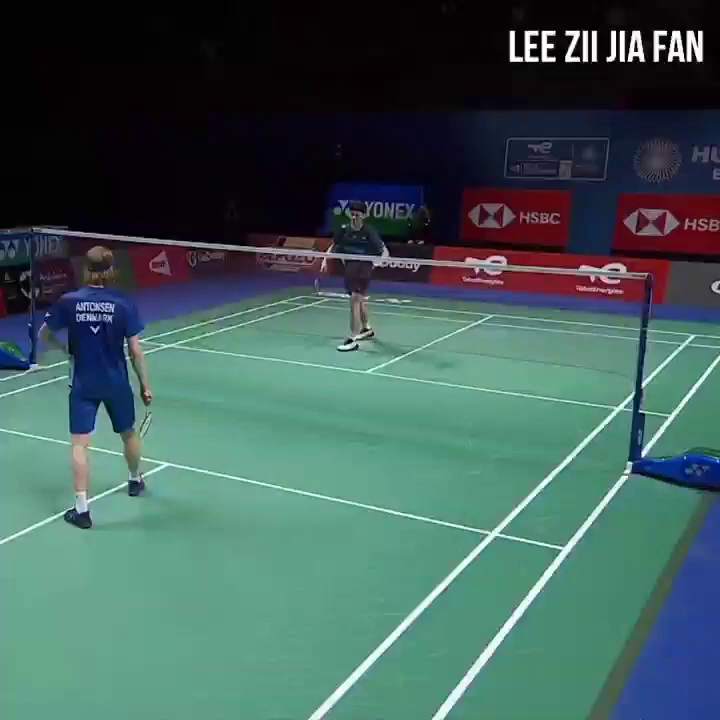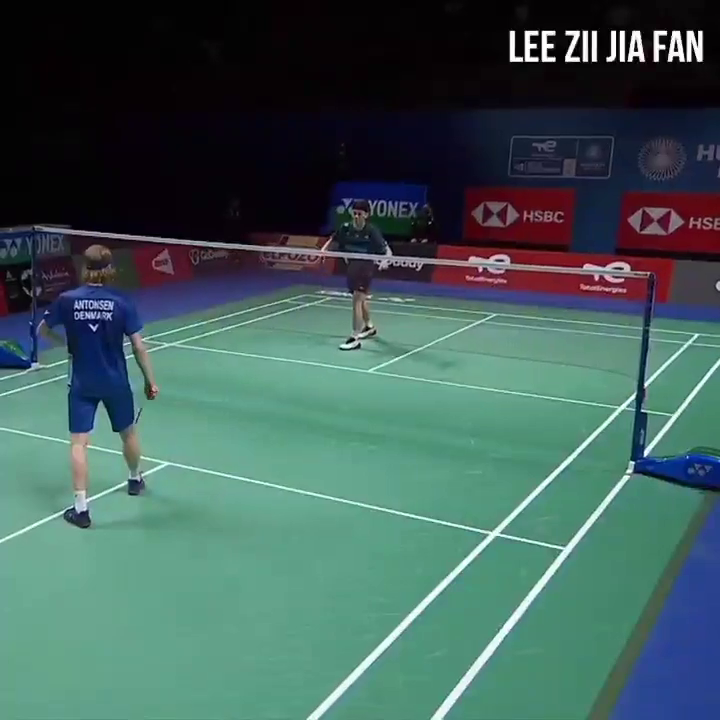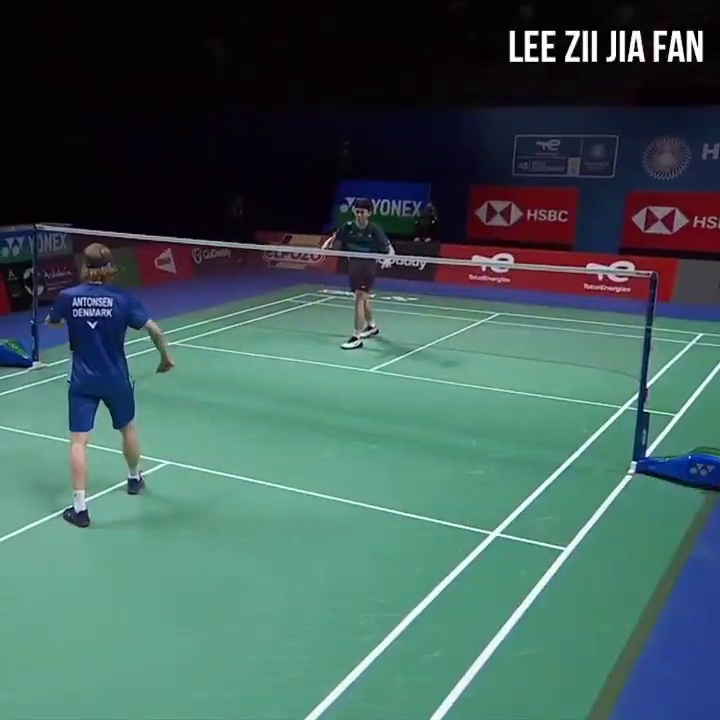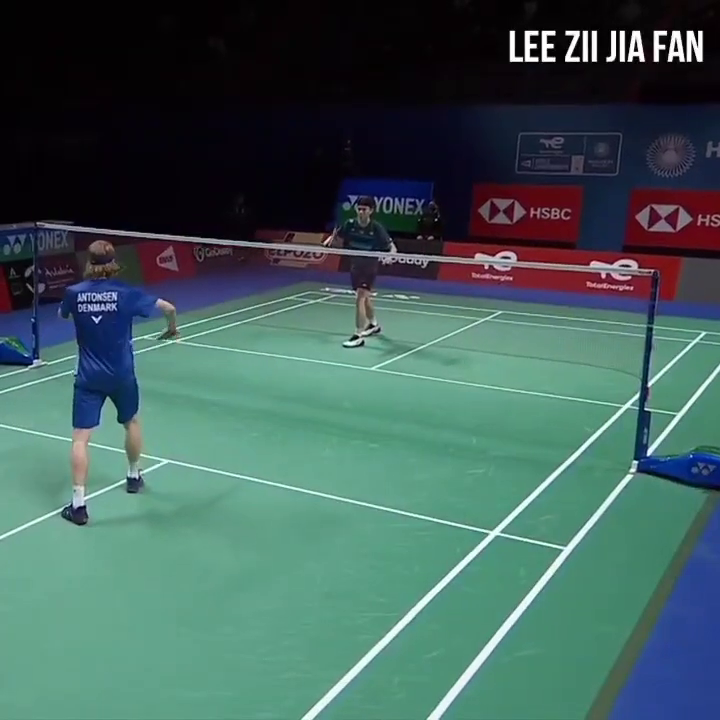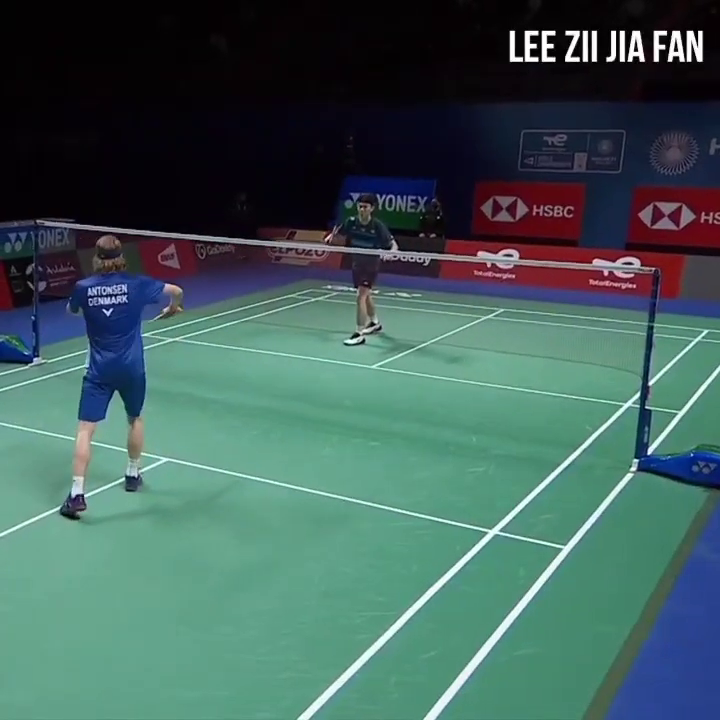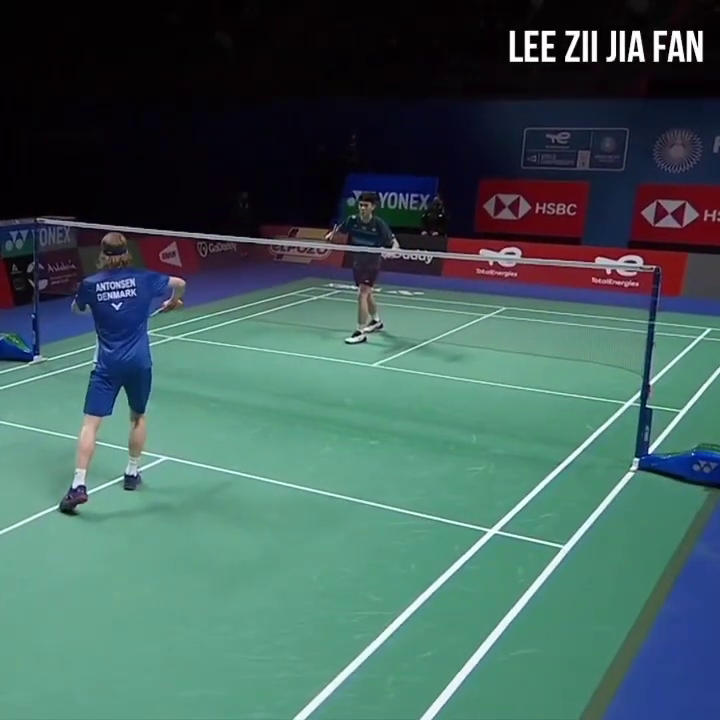
dt=0.2s
person 1, frame 1
left shoulder: (68, 301)
right shoulder: (123, 304)
left elbow: (44, 334)
right elbow: (135, 350)
right wrist: (146, 386)
left hip: (83, 385)
right hip: (116, 383)
left knee: (79, 444)
right knee: (129, 434)
left ankle: (82, 509)
right ankle: (135, 480)
person 1, frame 2
left shoulder: (66, 300)
right shoulder: (120, 303)
left elbow: (43, 330)
right elbow: (139, 346)
right wrist: (150, 380)
left hip: (82, 383)
right hip: (115, 381)
left knee: (78, 443)
right knee: (128, 431)
left ankle: (81, 508)
right ankle: (135, 479)
person 1, frame 3
left shoulder: (67, 297)
right shoulder: (121, 299)
left elbow: (50, 322)
right elbow: (155, 330)
right wrist: (165, 356)
left hip: (82, 381)
right hip: (115, 379)
left knee: (78, 442)
right knee: (128, 428)
left ankle: (79, 508)
right ankle: (134, 478)
person 1, frame 4
left shoulder: (73, 292)
right shoulder: (126, 293)
left elbow: (62, 315)
right elbow: (168, 308)
right wrist: (172, 328)
left hip: (88, 376)
right hip: (121, 374)
left knee: (80, 437)
right knee: (131, 422)
left ankle: (78, 504)
right ankle: (134, 476)
person 1, frame 5
left shoulder: (83, 287)
right shoulder: (136, 284)
left elbow: (71, 311)
right elbow: (176, 291)
right wrist: (173, 308)
left hip: (99, 369)
right hip: (131, 367)
left knee: (85, 429)
right knee: (135, 419)
left ankle: (77, 494)
right ankle: (132, 475)
person 1, frame 6
left shoulder: (90, 284)
right shoulder: (142, 278)
left elbow: (77, 309)
right elbow: (180, 283)
right wrist: (173, 301)
left hip: (107, 364)
right hip: (138, 362)
left knee: (90, 423)
right knee: (138, 417)
left ankle: (79, 486)
right ankle: (132, 473)
